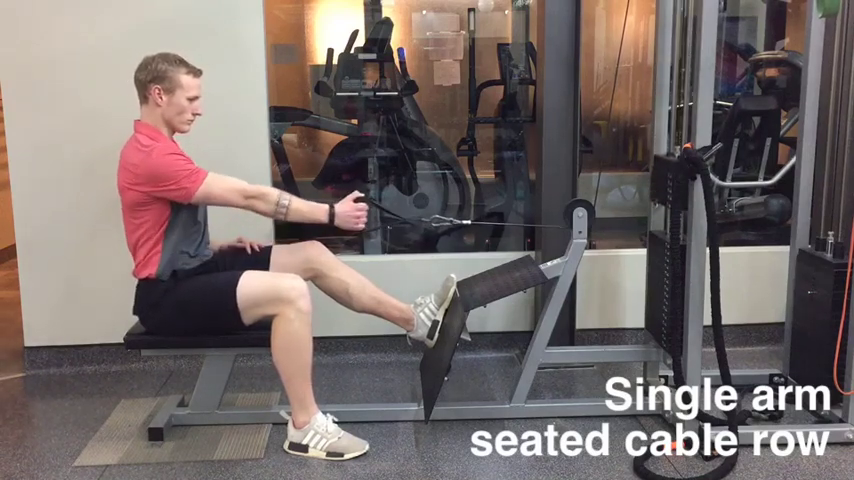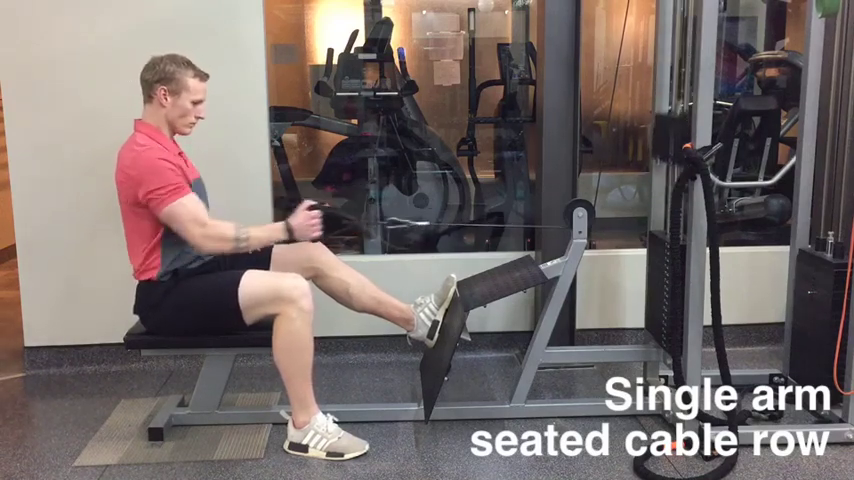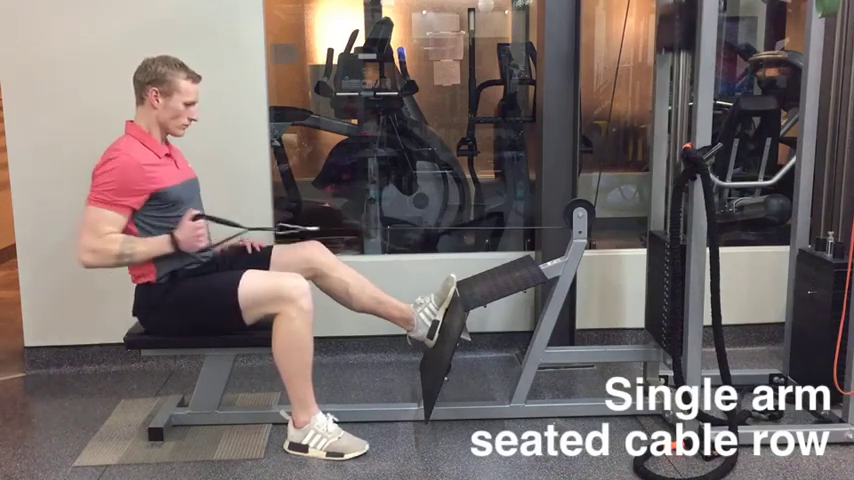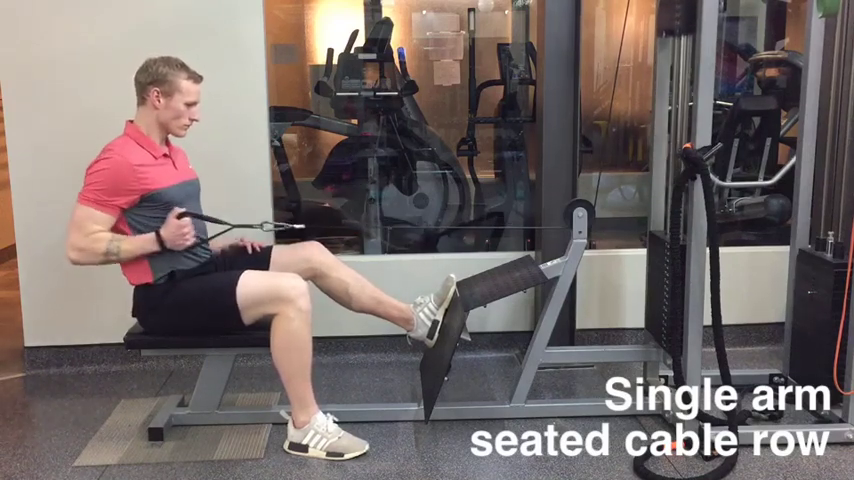
dt=0.4s
person 1, frame 1
left shoulder: (157, 146)
right shoulder: (151, 156)
right elbow: (249, 197)
left wrist: (220, 246)
right wrist: (332, 213)
left hip: (193, 269)
right hip: (167, 294)
left knee: (312, 255)
right knee: (290, 293)
left ankle: (415, 320)
right ankle: (305, 427)
person 1, frame 2
left shoulder: (162, 147)
right shoulder: (146, 156)
right elbow: (207, 235)
left wrist: (247, 241)
right wrist: (287, 229)
left hip: (194, 271)
right hip: (169, 293)
left knee: (312, 255)
right knee: (292, 292)
left ankle: (416, 320)
right ankle: (306, 427)
person 1, frame 3
left shoulder: (166, 151)
right shoulder: (124, 161)
right elbow: (92, 250)
left wrist: (223, 244)
right wrist: (174, 242)
left hip: (202, 269)
right hip: (168, 294)
left knee: (312, 254)
right knee: (292, 291)
left ankle: (415, 321)
right ankle: (306, 426)
person 1, frame 4
left shoulder: (170, 151)
right shoulder: (119, 162)
right elbow: (80, 247)
left wrist: (219, 245)
right wrist: (162, 238)
left hip: (198, 268)
right hip: (166, 294)
left knee: (311, 254)
right knee: (289, 290)
left ankle: (415, 320)
right ankle: (305, 426)
